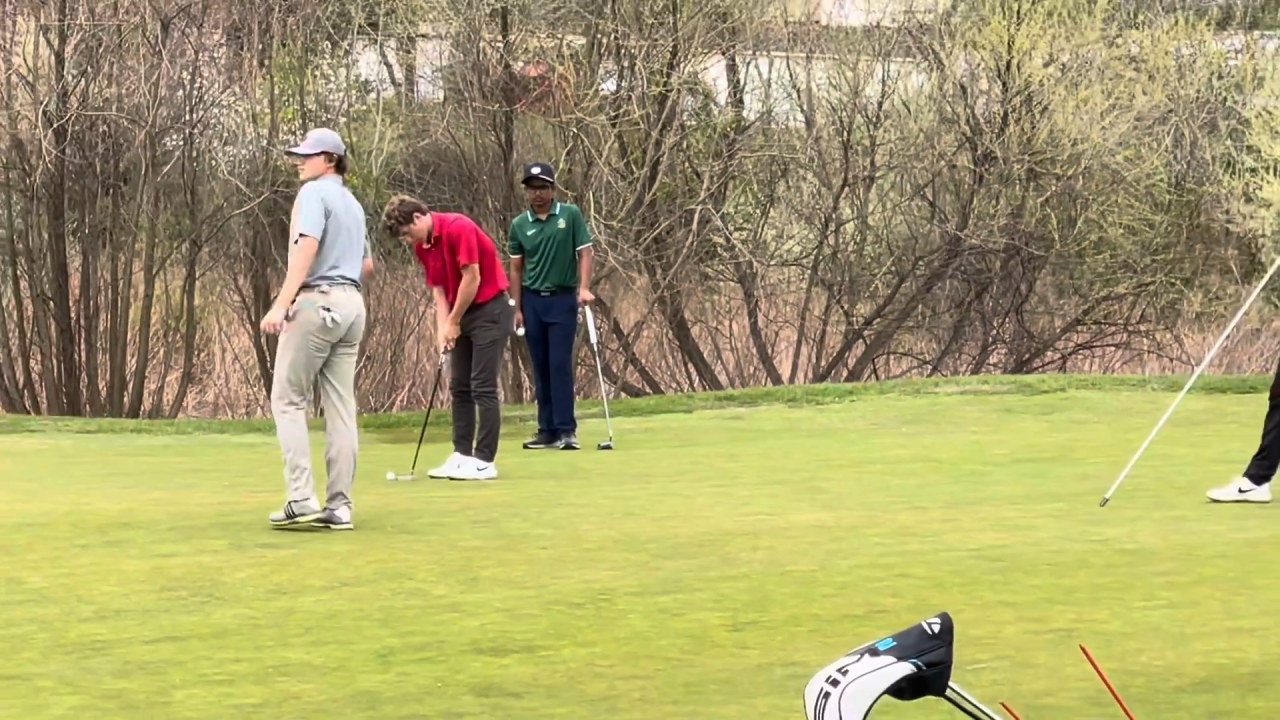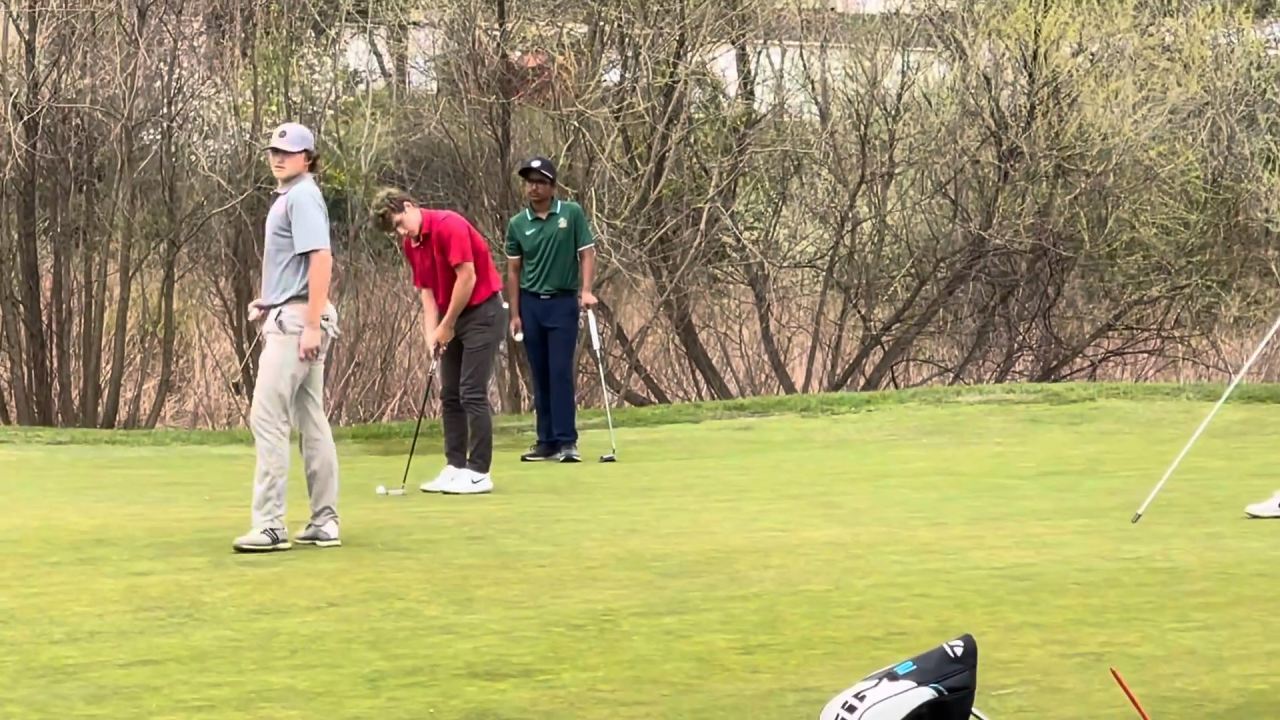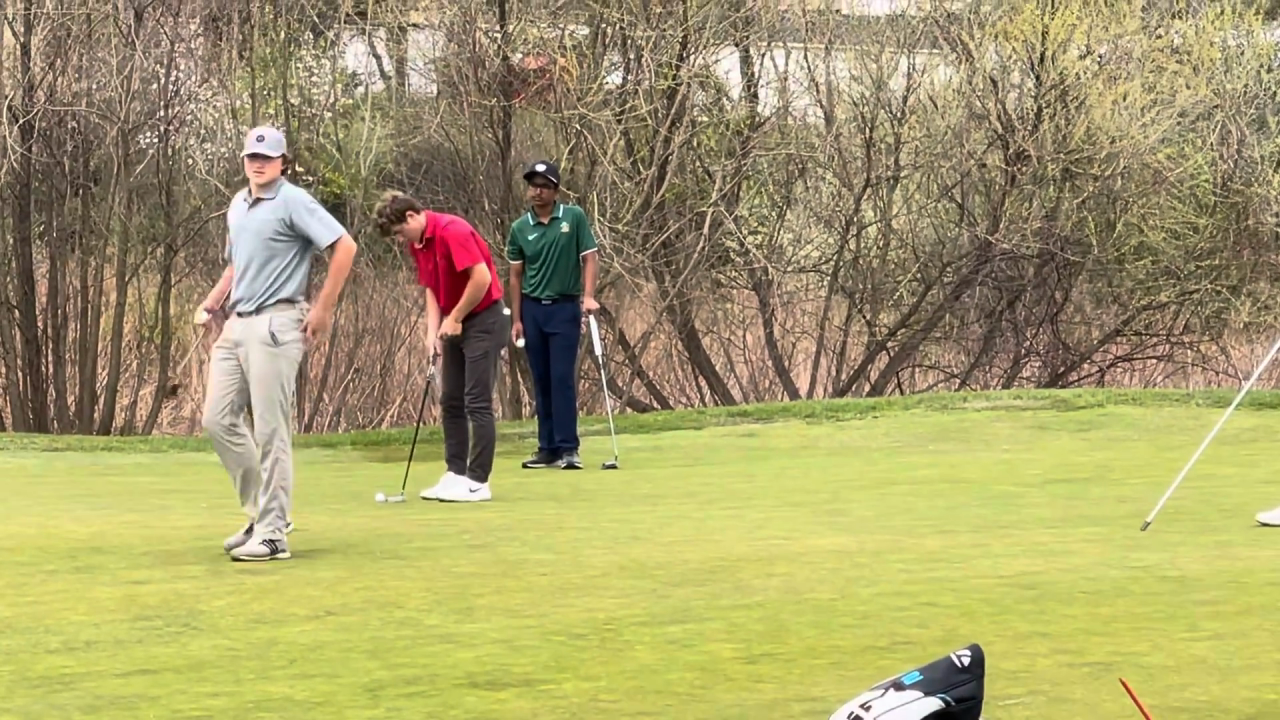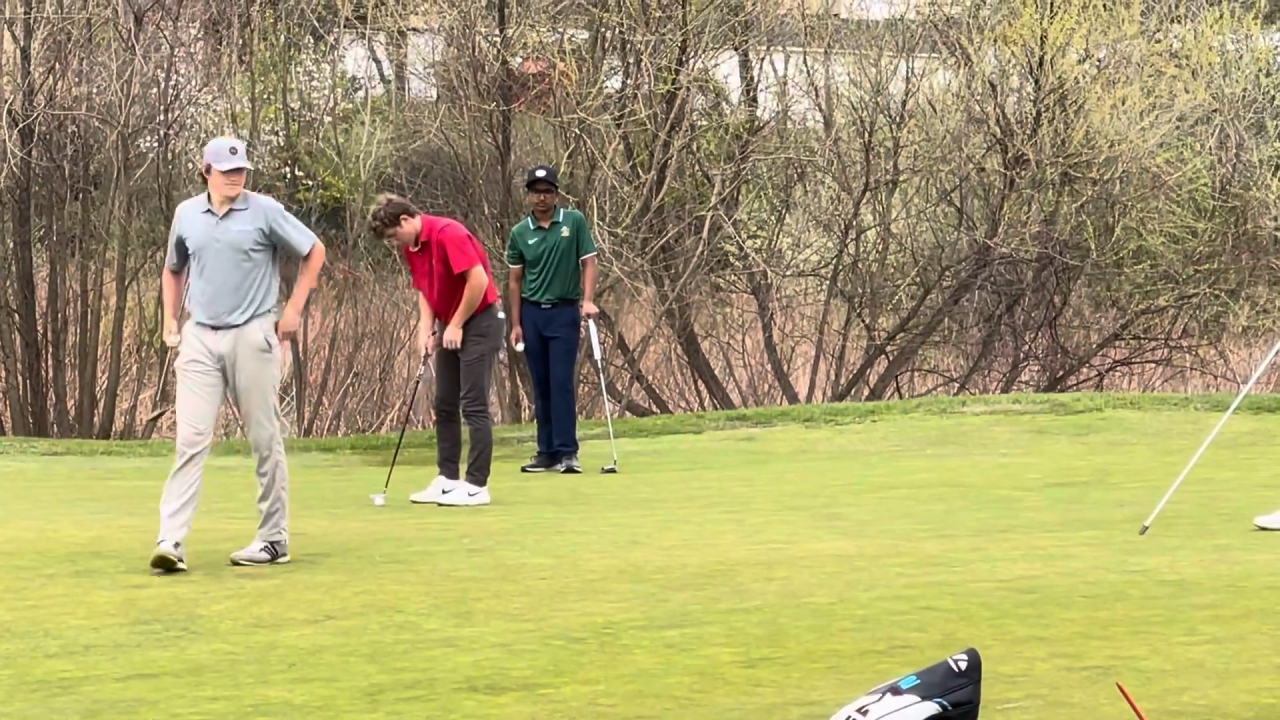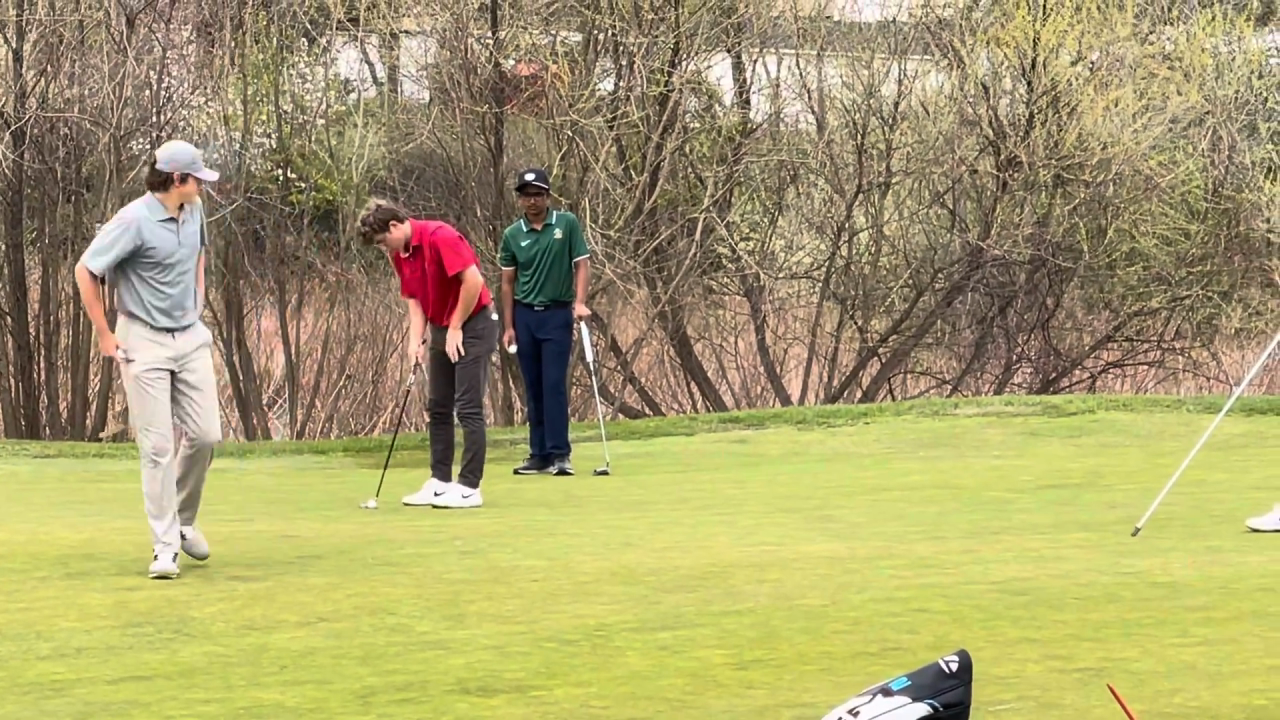
dt=0.4s
person 1, frame 1
left shoulder: (313, 193)
right shoulder: (352, 203)
left elbow: (306, 248)
right elbow: (366, 265)
left wrist: (281, 303)
left hip: (317, 304)
right hip: (352, 305)
left knee: (288, 400)
right knee: (341, 409)
left ankle: (302, 497)
right ankle: (339, 505)
person 1, frame 2
left shoulder: (302, 196)
right shoulder: (290, 196)
left elbow: (320, 260)
left wrist: (312, 324)
right wrist: (269, 299)
left hip: (296, 319)
right hip: (295, 317)
left knee: (268, 418)
right knee: (311, 421)
left ankle: (270, 525)
right ankle: (324, 522)
person 1, frame 3
left shoulder: (294, 201)
right shoulder: (238, 203)
left elbow: (345, 247)
left wrist: (322, 309)
right wrist: (214, 300)
left hip: (276, 326)
right hip: (236, 325)
left knee: (270, 431)
right knee: (218, 422)
left ankle: (272, 533)
right ankle: (261, 513)
person 1, frame 4
left shoulder: (265, 210)
right shoulder: (186, 214)
left elbow: (315, 252)
right elbow: (173, 271)
left wrist: (293, 310)
right wrist: (170, 323)
left hip: (253, 337)
right hip: (200, 339)
left knee: (264, 439)
right knee: (192, 437)
left ankle: (274, 538)
right ankle: (172, 540)
person 1, frame 5
left shoulder: (194, 210)
right shoulder: (132, 220)
right elbow: (85, 271)
right wrist: (103, 334)
left hip: (192, 337)
right hip: (143, 340)
left knee: (205, 435)
right knee: (157, 445)
left ankle: (183, 521)
right ankle: (165, 546)
person 2, frame 1
left shoulder: (458, 228)
right shoulder: (422, 247)
left elbow: (472, 278)
right elbow: (438, 288)
left wrist: (453, 322)
right wrist: (443, 328)
left hip: (490, 309)
right hip: (463, 313)
left knee: (483, 387)
right knee: (460, 387)
left ankle: (484, 461)
right ankle: (462, 454)
person 2, frame 2
left shoulder: (449, 225)
right shoulder: (410, 245)
left elbow: (467, 278)
right elbow: (426, 289)
left wrist: (446, 326)
right wrist: (432, 331)
left hip: (482, 312)
right hip: (452, 318)
left knee: (473, 393)
right knee: (450, 396)
left ankle: (479, 473)
right ankle: (456, 468)
person 2, frame 3
left shoulder: (453, 231)
right shoulder: (417, 244)
left elbow: (482, 278)
left wrist: (454, 318)
right wrist: (433, 329)
left hip: (484, 320)
right hip: (455, 322)
left knee: (477, 402)
right knee: (451, 401)
left ankle: (477, 482)
right ankle: (456, 474)
person 2, frame 4
left shoulder: (448, 234)
right shoulder: (411, 247)
left elbow: (479, 280)
left wrist: (457, 325)
right wrist: (426, 331)
left hip: (478, 324)
right hip: (448, 328)
left knee: (473, 405)
right knee: (444, 405)
left ankle: (476, 485)
right ankle: (448, 479)
person 2, frame 5
left shoulder: (440, 236)
right shoulder: (399, 255)
left elbow: (474, 281)
right elbow: (414, 298)
left wrist: (456, 328)
right wrist: (416, 340)
left hip: (473, 325)
right hip: (442, 329)
left knee: (468, 407)
right knee: (438, 407)
left ankle: (469, 487)
right ankle: (440, 481)
person 3, frame 1
left shoulder: (571, 215)
right shoulder: (519, 225)
left elbow: (584, 252)
right elbow: (516, 269)
left wrist: (584, 288)
right wrist: (517, 309)
left hip: (562, 299)
right hip: (532, 301)
left knee: (561, 365)
right knee: (540, 368)
left ankle: (566, 430)
right ankle: (547, 429)
person 3, frame 2
left shoulder: (572, 213)
right shoulder: (517, 224)
left elbow: (587, 253)
right elbow: (513, 271)
left wrist: (586, 290)
right wrist: (514, 314)
left hip: (563, 302)
right hip: (530, 304)
left knee: (561, 372)
right knee: (540, 375)
left ankle: (566, 441)
right ankle: (547, 441)
person 3, frame 3
left shoulder: (575, 217)
right shoulder: (519, 228)
left elbow: (589, 258)
right elbow: (515, 276)
left wrist: (589, 295)
right wrist: (516, 319)
left hip: (565, 307)
right hip: (532, 309)
left knee: (562, 378)
right knee: (541, 382)
left ankle: (568, 448)
right ankle: (548, 448)
person 3, frame 4
left shoulder: (575, 221)
right shoulder: (519, 233)
left elbow: (589, 262)
right elbow: (515, 280)
left wrist: (588, 300)
right wrist: (516, 324)
left hip: (564, 311)
right hip: (532, 313)
left knee: (562, 382)
right knee: (540, 386)
left ankle: (567, 451)
right ankle: (547, 451)
person 3, frame 5
left shoulder: (568, 223)
right shoulder: (511, 235)
left elbow: (581, 264)
right elbow: (507, 282)
left wrist: (580, 302)
right wrist: (508, 326)
left hip: (557, 314)
right hip: (524, 315)
left knee: (554, 385)
right knee: (533, 388)
left ankle: (559, 454)
right ankle: (539, 453)
